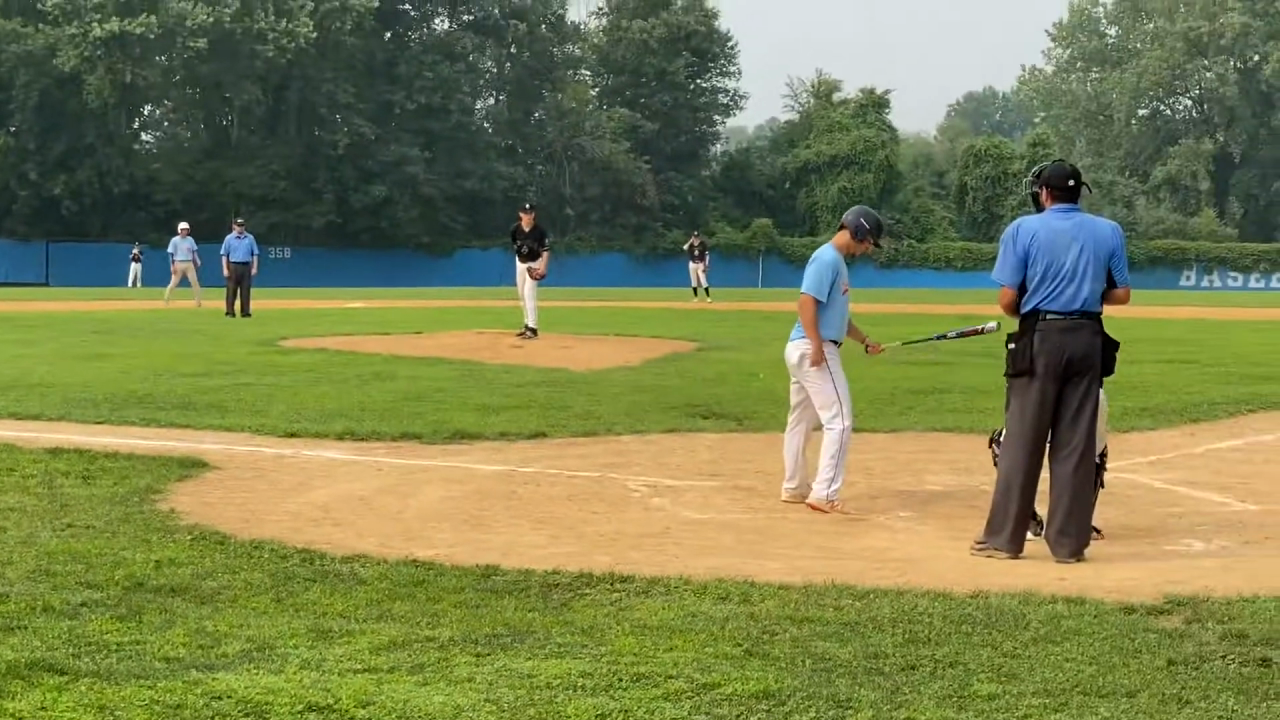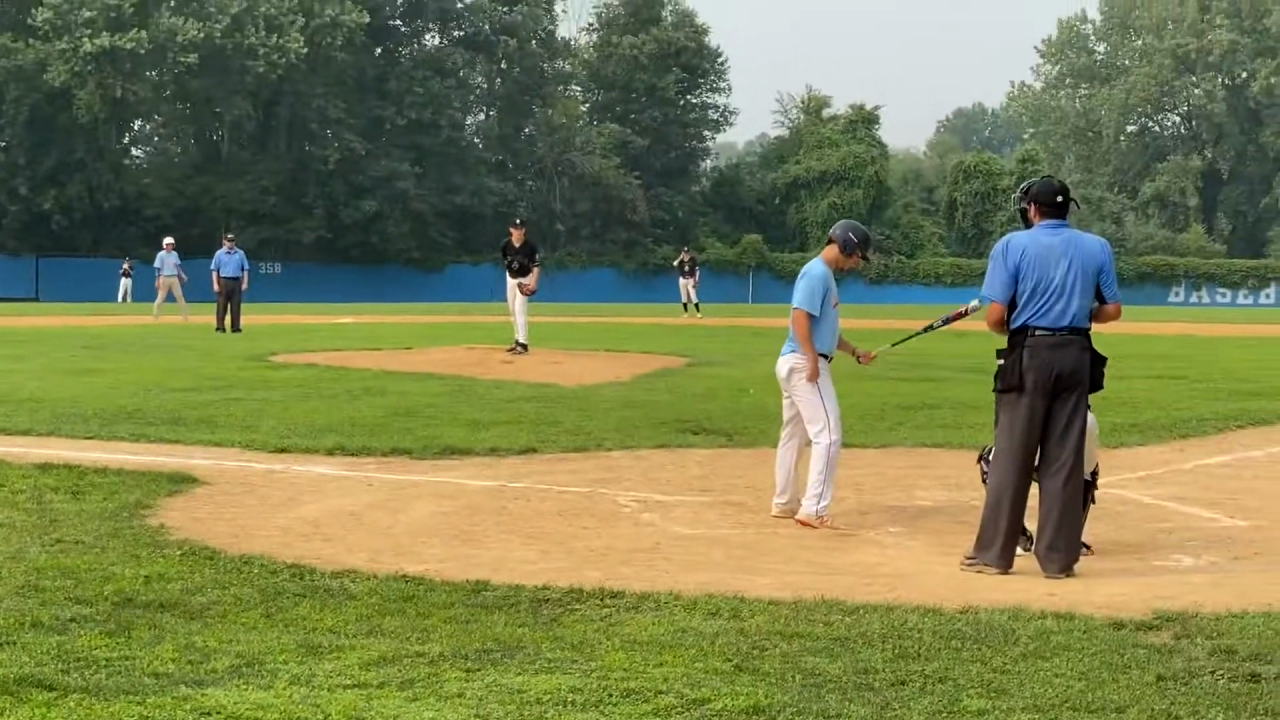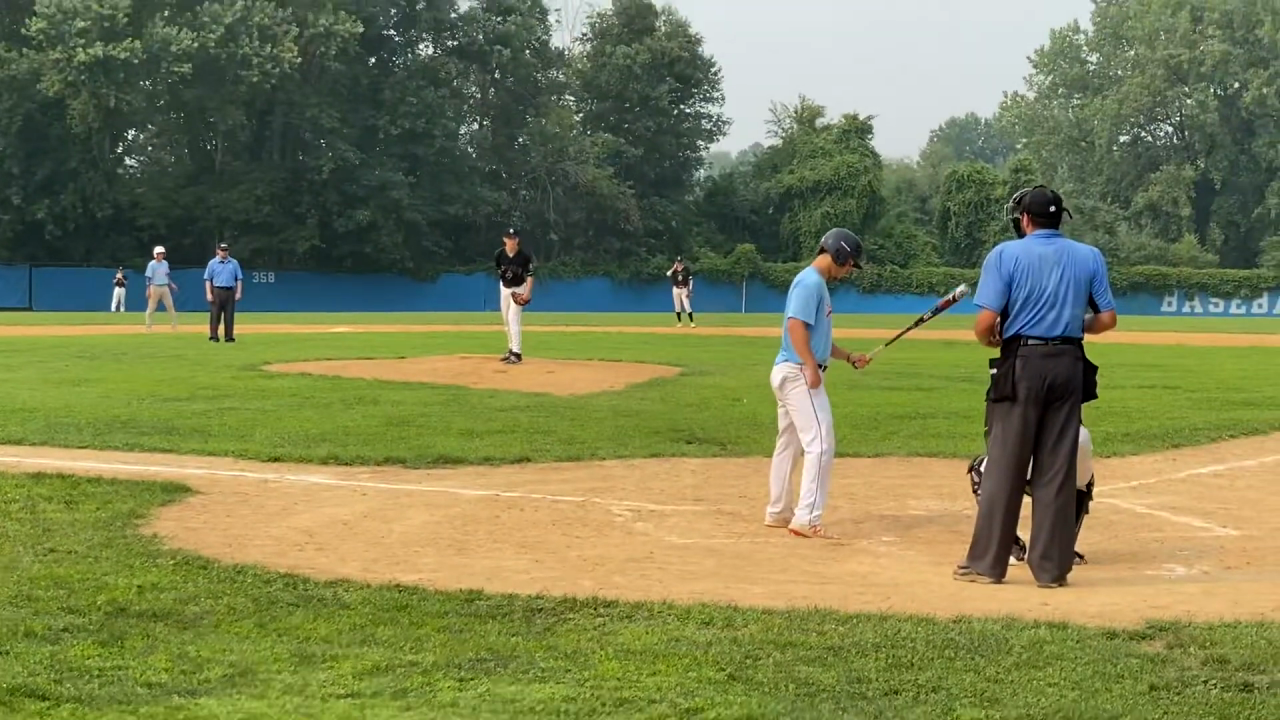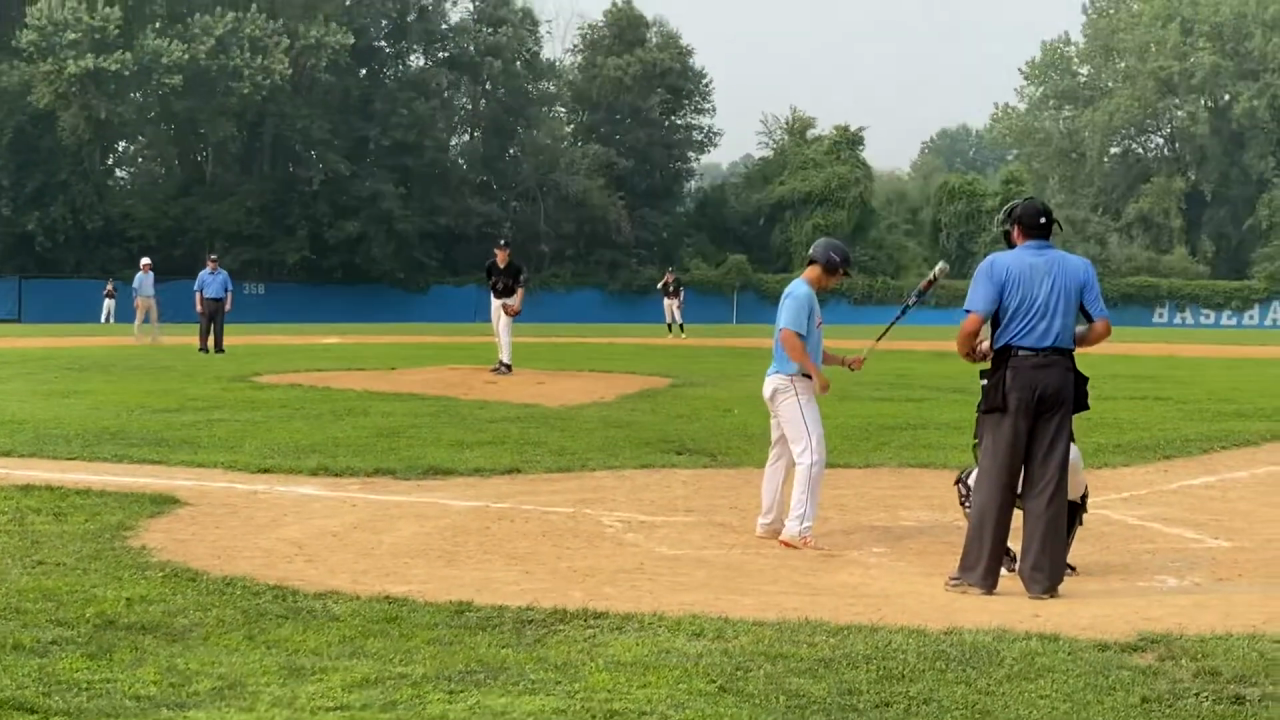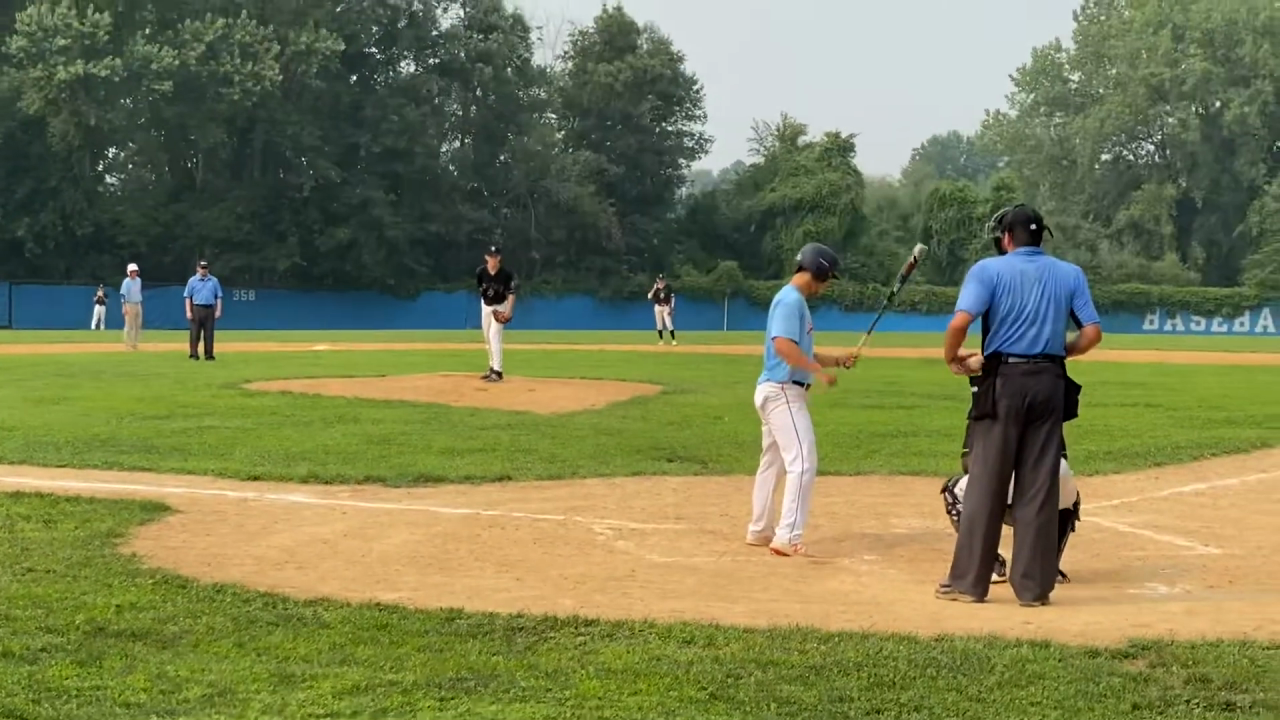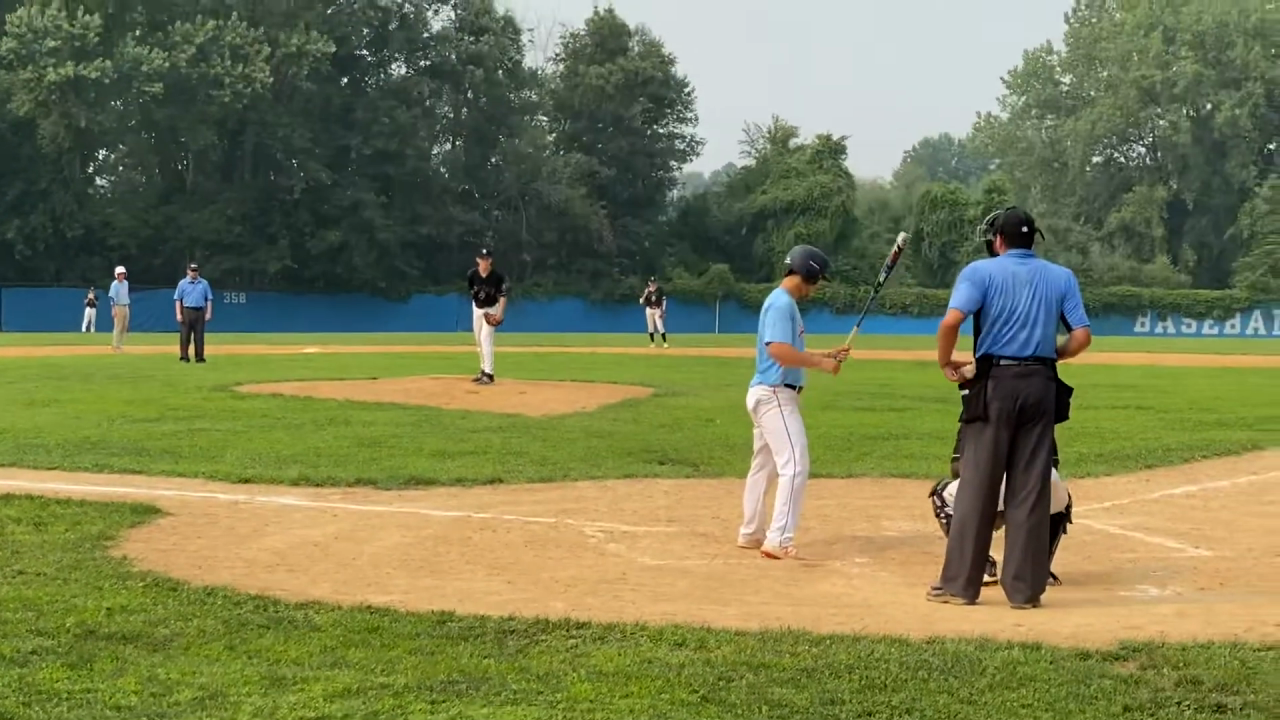
dt=0.1s
person 1, frame 1
left shoulder: (1022, 229)
right shoulder: (1109, 231)
left elbow: (1006, 299)
right elbow: (1121, 294)
left wrist: (1022, 312)
left hip: (1040, 339)
right hip: (1087, 340)
left knee: (1022, 442)
right knee: (1077, 445)
left ankle: (1004, 539)
right ankle: (1069, 542)
person 1, frame 2
left shoulder: (1012, 244)
right shoulder: (1098, 247)
left elbow: (995, 316)
right elbow: (1112, 311)
left wrist: (1012, 328)
left hip: (1029, 355)
right hip: (1075, 356)
left knee: (1012, 457)
right knee: (1065, 461)
left ankle: (994, 554)
right ankle: (1059, 558)
person 1, frame 3
left shoulder: (1006, 254)
right shoulder: (1090, 256)
left elbow: (986, 321)
right elbow: (1107, 319)
left wrist: (990, 340)
left hip: (1022, 363)
right hip: (1068, 366)
left knee: (1004, 465)
right knee: (1058, 469)
left ankle: (986, 563)
right ankle: (1052, 567)
person 1, frame 4
left shoulder: (997, 264)
right shoulder: (1080, 267)
left elbow: (972, 325)
right elbow: (1101, 328)
left wrist: (968, 351)
left hip: (1013, 374)
right hip: (1058, 376)
left knee: (995, 476)
right knee: (1049, 480)
left ankle: (978, 574)
right ankle: (1043, 578)
person 1, frame 5
left shoulder: (989, 269)
right shoulder: (1071, 274)
left elbow: (959, 323)
right elbow: (1092, 333)
left wrist: (951, 357)
left hip: (1003, 380)
right hip: (1049, 383)
left knee: (986, 482)
right knee: (1040, 486)
left ankle: (968, 581)
right ankle: (1033, 585)
person 1, frame 6
left shoulder: (981, 271)
right shoulder: (1062, 277)
left elbow: (950, 321)
right elbow: (1081, 336)
left wrist: (945, 361)
right wrist: (1049, 356)
left hip: (994, 383)
right hip: (1040, 385)
left knee: (977, 485)
right knee: (1031, 489)
left ankle: (960, 584)
right ankle: (1025, 587)
person 2, frame 1
left shoulder: (838, 260)
right shoulder: (827, 258)
right elbow: (806, 302)
left wrist: (864, 340)
right wrist: (817, 345)
left hip: (803, 349)
right hip: (812, 349)
left knee: (800, 420)
right knee: (839, 421)
left ankle: (794, 488)
right ankle: (824, 494)
person 2, frame 2
left shoulder: (826, 274)
right shoulder: (817, 272)
right elbow: (799, 317)
left wrist: (855, 352)
right wrist: (812, 359)
left hip: (795, 364)
right hip: (804, 364)
left knee: (792, 435)
right knee: (828, 436)
left ankle: (784, 503)
right ankle: (814, 509)
person 2, frame 3
left shoulder: (817, 283)
right shoulder: (810, 281)
right elbow: (795, 326)
left wrist: (849, 356)
right wrist: (813, 368)
left hip: (791, 373)
right hip: (798, 373)
left knee: (788, 444)
right knee: (820, 445)
left ankle: (778, 512)
right ankle: (806, 519)
person 2, frame 4
left shoulder: (806, 293)
right shoulder: (800, 292)
right elbow: (788, 337)
left wrist: (842, 361)
right wrist: (816, 374)
left hip: (785, 383)
right hip: (791, 383)
left knee: (781, 455)
right knee: (811, 456)
left ankle: (769, 523)
right ankle: (797, 530)
person 2, frame 5
left shoulder: (797, 300)
right shoulder: (790, 299)
right elbow: (782, 345)
left wrist: (833, 360)
right wrist: (819, 370)
left hip: (776, 391)
right hip: (782, 392)
left knee: (772, 463)
right knee: (803, 463)
left ankle: (760, 530)
right ankle: (787, 538)
person 2, frame 6
left shoulder: (786, 303)
right shoulder: (781, 303)
left elbow: (791, 355)
right elbow: (778, 350)
left wrist: (826, 357)
right wrist: (820, 363)
left hip: (769, 394)
right hip: (775, 395)
left knee: (763, 466)
right knee: (795, 466)
left ankle: (751, 533)
right ankle: (778, 541)
